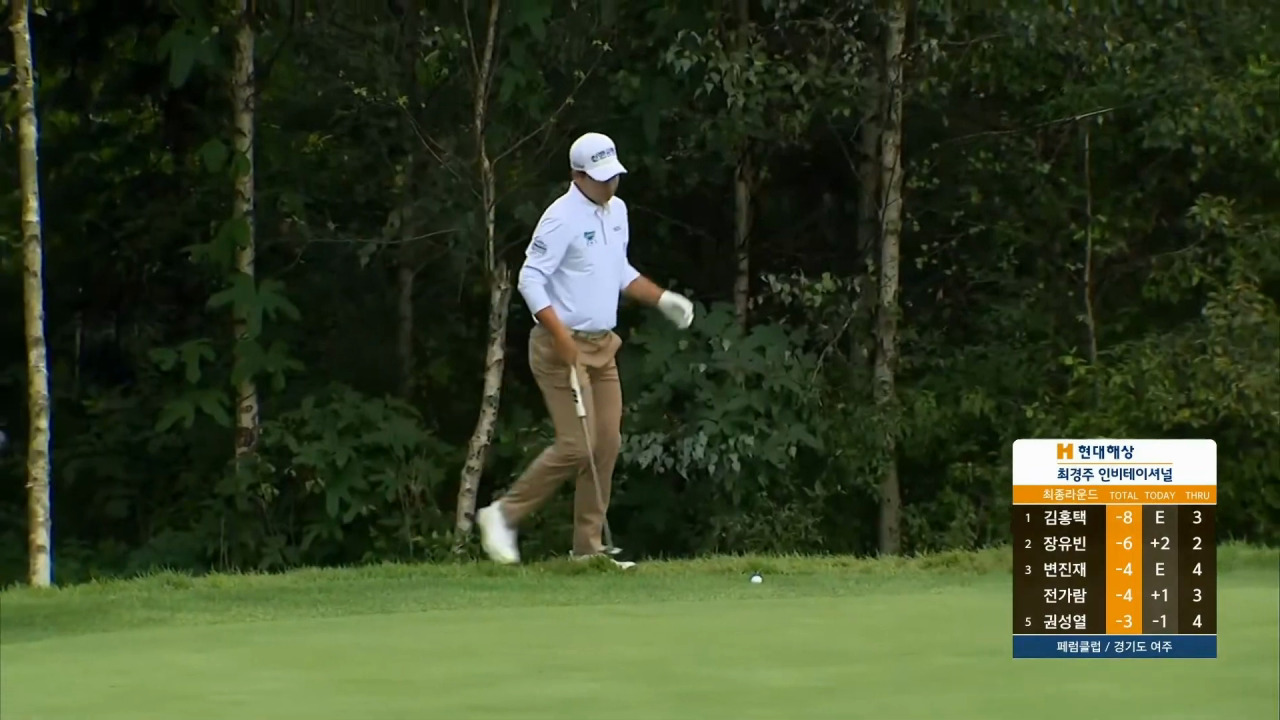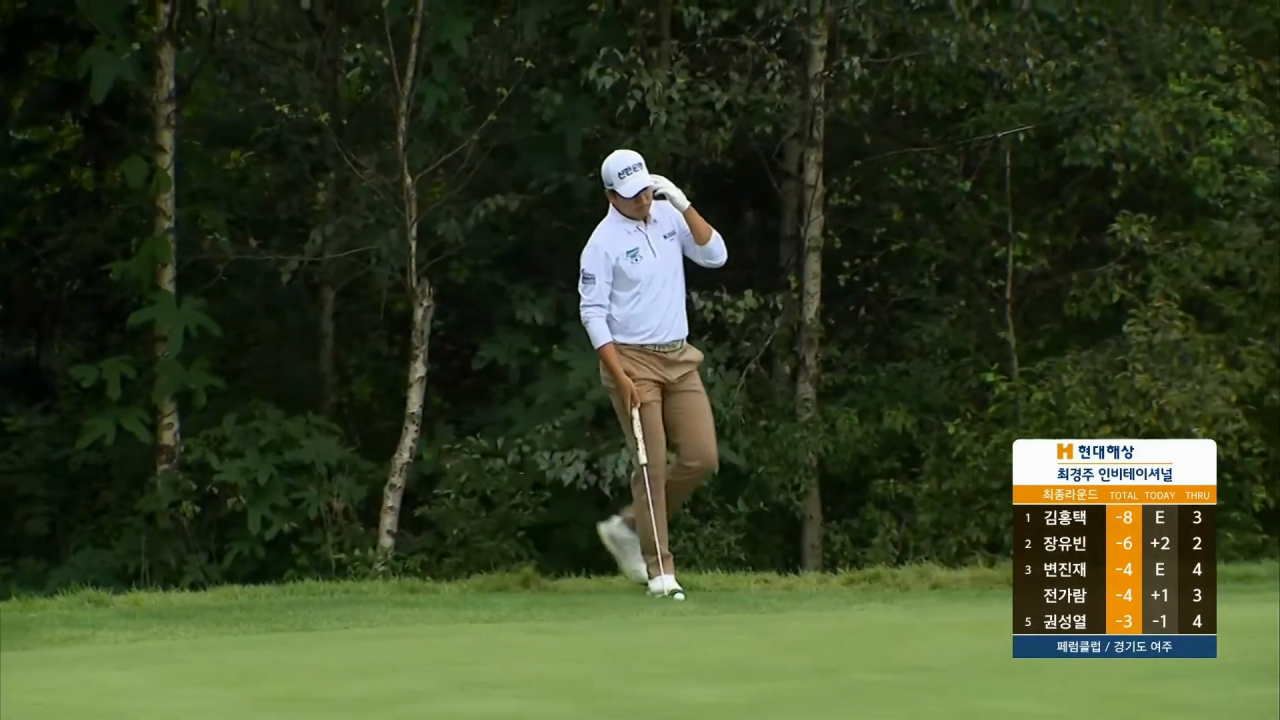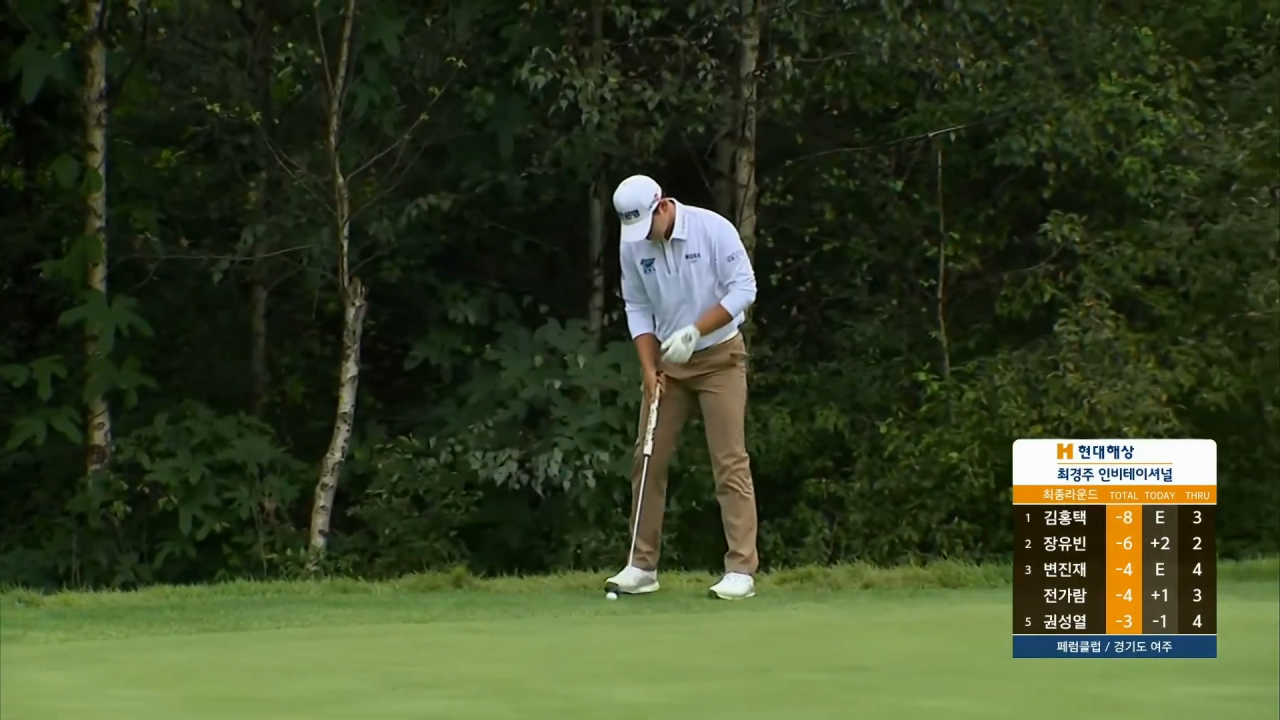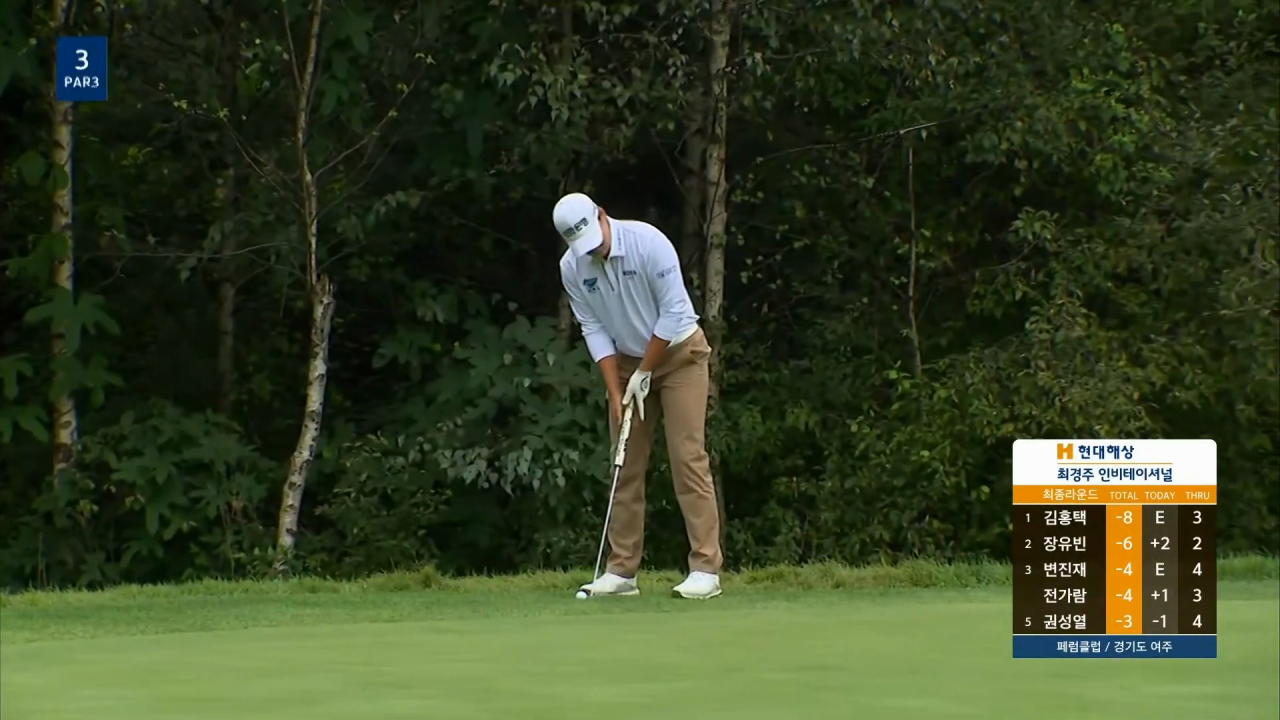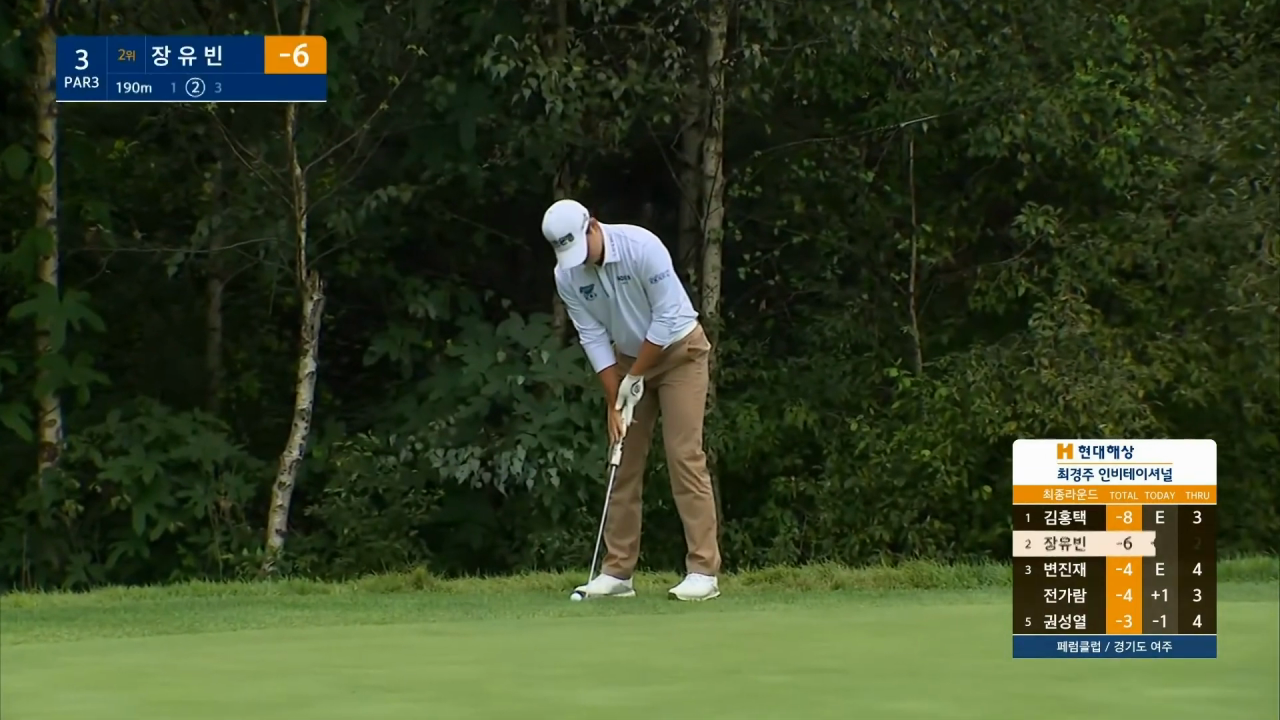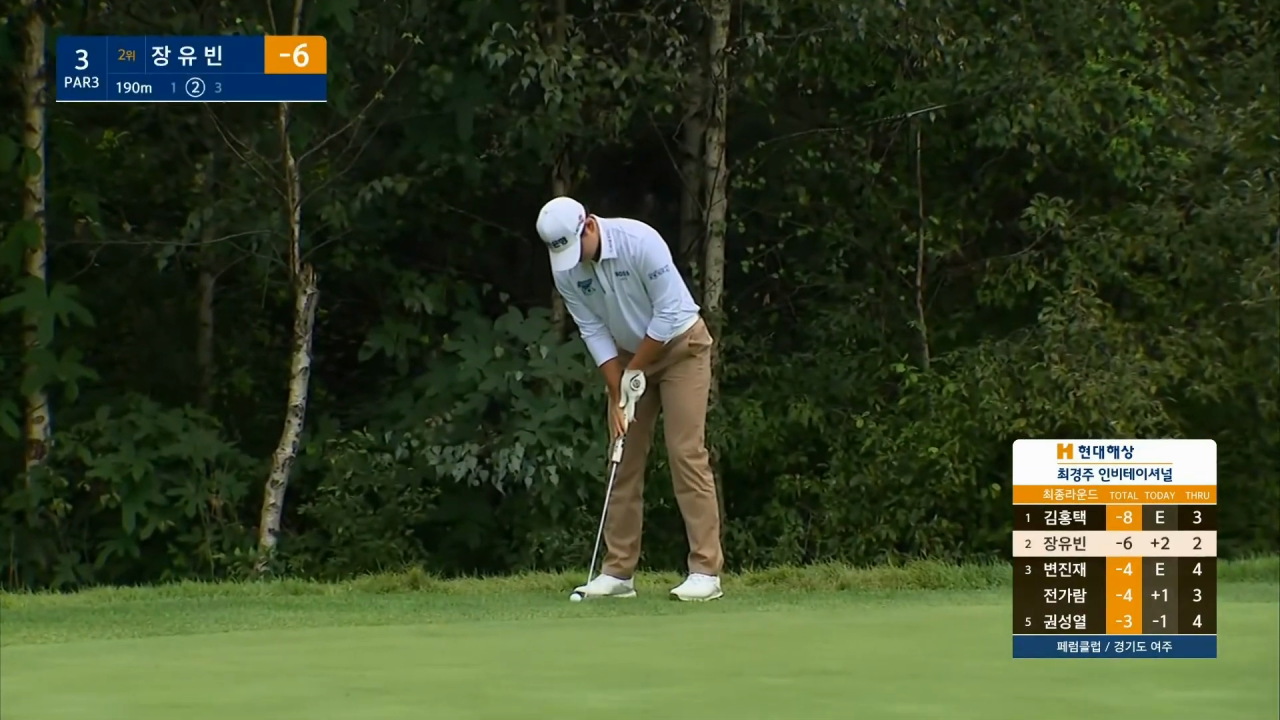
dt=0.7s
person 1, frame 1
left shoulder: (616, 210)
right shoulder: (561, 216)
right elbow: (530, 278)
left wrist: (663, 299)
right wrist: (560, 335)
left hip: (602, 345)
right hip: (562, 347)
left knee: (606, 447)
right knee: (575, 446)
left ankle: (587, 547)
right ankle: (505, 513)
person 1, frame 2
left shoulder: (670, 216)
right shoulder: (603, 243)
left elbow: (716, 256)
right elbow: (592, 314)
left wrist: (684, 205)
right wrist: (620, 375)
left hip: (681, 358)
right hip: (633, 361)
left knee: (702, 454)
right knee: (652, 465)
left ankle: (627, 527)
right ankle: (657, 567)
person 1, frame 3
left shoulder: (714, 228)
right shoulder: (632, 246)
left elbow: (744, 290)
right elbow: (637, 309)
left wrist: (692, 331)
right wrist: (648, 368)
left hip: (719, 356)
right hip: (669, 361)
left knee: (729, 460)
right knee: (649, 457)
left ankle: (741, 569)
right ankle: (643, 565)
person 1, frame 4
left shoulder: (648, 242)
right shoulder: (571, 268)
left elbow: (674, 312)
right elbow: (594, 331)
left wrist: (644, 373)
right wrist: (615, 391)
left hip: (680, 353)
right hip: (628, 360)
left knee: (687, 456)
right knee: (626, 464)
left ankle: (705, 568)
right ankle: (622, 570)
person 1, frame 5
left shoulder: (642, 246)
right shoulder: (566, 275)
left elbow: (668, 318)
right elbow: (593, 338)
left wrist: (635, 377)
right wrist: (614, 402)
left hip: (679, 351)
right hip: (627, 358)
left knee: (684, 456)
right knee: (624, 462)
left ankle: (703, 570)
right ankle: (618, 571)
person 1, frame 6
left shoulder: (640, 241)
right shoulder: (564, 269)
left elbow: (668, 314)
right elbow: (594, 332)
left wrist: (634, 371)
right wrist: (616, 396)
left hip: (680, 346)
right hip: (629, 353)
left knee: (686, 453)
right knee: (624, 459)
left ankle: (706, 570)
right ankle: (618, 571)
